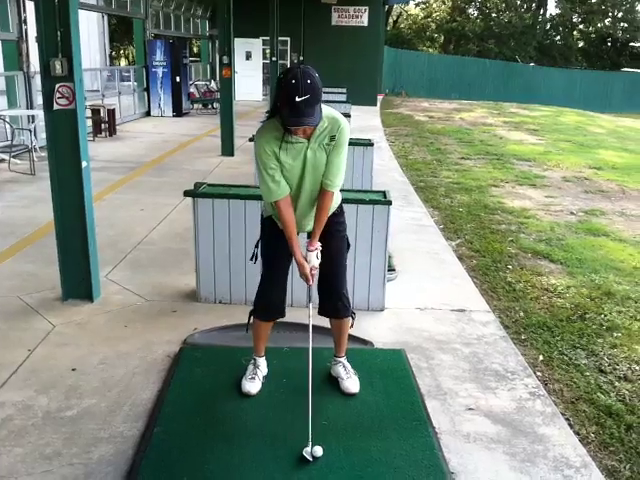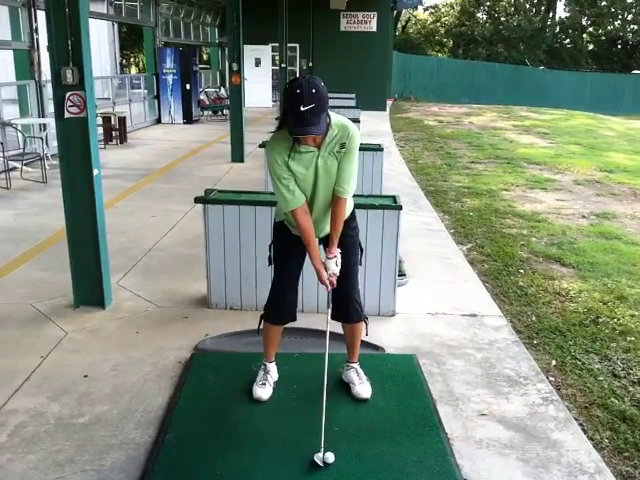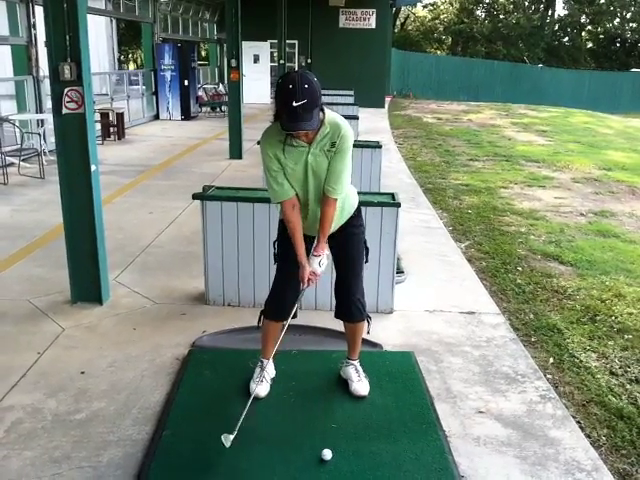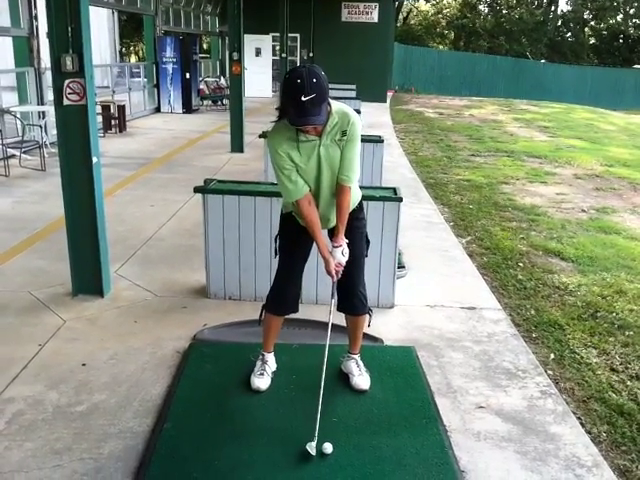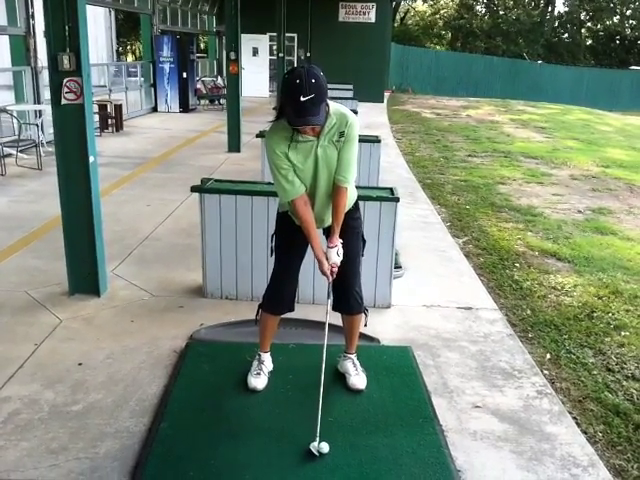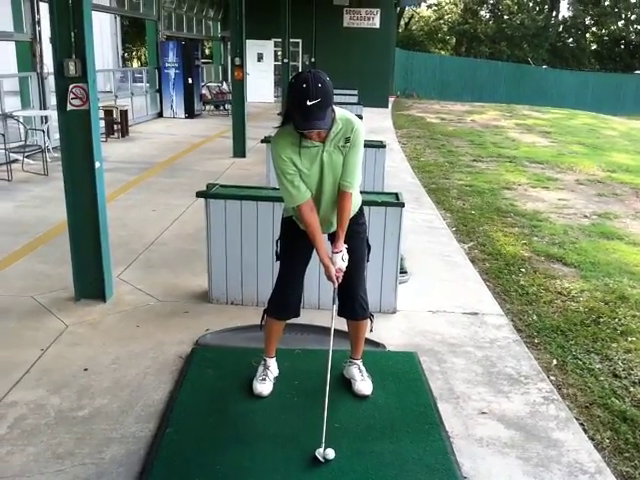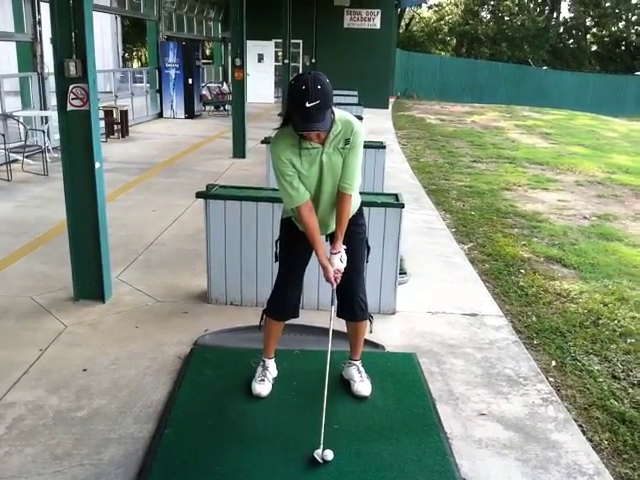
dt=0.7s
person 1, frame 1
left shoulder: (337, 127)
right shoulder: (266, 138)
left elbow: (328, 189)
right elbow: (281, 200)
left wrist: (314, 242)
right wrist: (297, 254)
left hip: (327, 215)
right hip: (279, 219)
left knee: (336, 291)
right knee: (270, 291)
left ankle: (340, 361)
right ankle: (258, 362)
person 1, frame 2
left shoulder: (347, 133)
right shoulder: (277, 148)
left elbow: (341, 195)
right elbow: (298, 209)
left wrist: (333, 249)
right wrist: (318, 263)
left hip: (340, 220)
right hip: (291, 226)
left knee: (349, 295)
right knee: (281, 295)
left ankle: (353, 366)
right ankle: (269, 366)
person 1, frame 3
left shoulder: (340, 131)
right shoulder: (271, 142)
left elbow: (332, 196)
right elbow: (289, 203)
left wrist: (321, 249)
right wrist: (302, 260)
left hip: (343, 217)
right hip: (296, 221)
left knee: (352, 293)
right knee: (281, 292)
left ankle: (352, 364)
right ankle: (265, 363)
person 1, frame 4
left shoulder: (348, 121)
right shoulder: (279, 139)
left elbow: (345, 183)
right elbow: (303, 200)
left wrist: (340, 237)
right wrist: (324, 252)
left hip: (347, 210)
right hip: (299, 216)
left knee: (354, 287)
right knee: (284, 287)
left ankle: (353, 357)
right ankle: (267, 357)
person 1, frame 5
left shoulder: (346, 122)
right shoulder: (277, 139)
left elbow: (342, 184)
right elbow: (299, 200)
left wrist: (335, 238)
right wrist: (318, 252)
left hip: (343, 211)
right hip: (295, 216)
left knee: (350, 288)
right knee: (280, 286)
left ankle: (350, 357)
right ankle: (263, 357)
person 1, frame 6
left shoulder: (351, 128)
right shoulder: (282, 144)
left elbow: (347, 190)
right elbow: (304, 205)
left wrist: (339, 245)
right wrist: (324, 257)
left hip: (348, 217)
right hip: (300, 222)
left knee: (355, 293)
right knee: (285, 292)
left ankle: (355, 363)
right ankle: (268, 362)
person 1, frame 7
left shoulder: (351, 129)
right shoulder: (282, 145)
left elbow: (347, 191)
right elbow: (303, 206)
left wrist: (338, 246)
right wrist: (323, 259)
left hip: (347, 218)
right hip: (299, 222)
left knee: (355, 294)
right knee: (284, 292)
left ankle: (354, 364)
right ankle: (267, 363)
